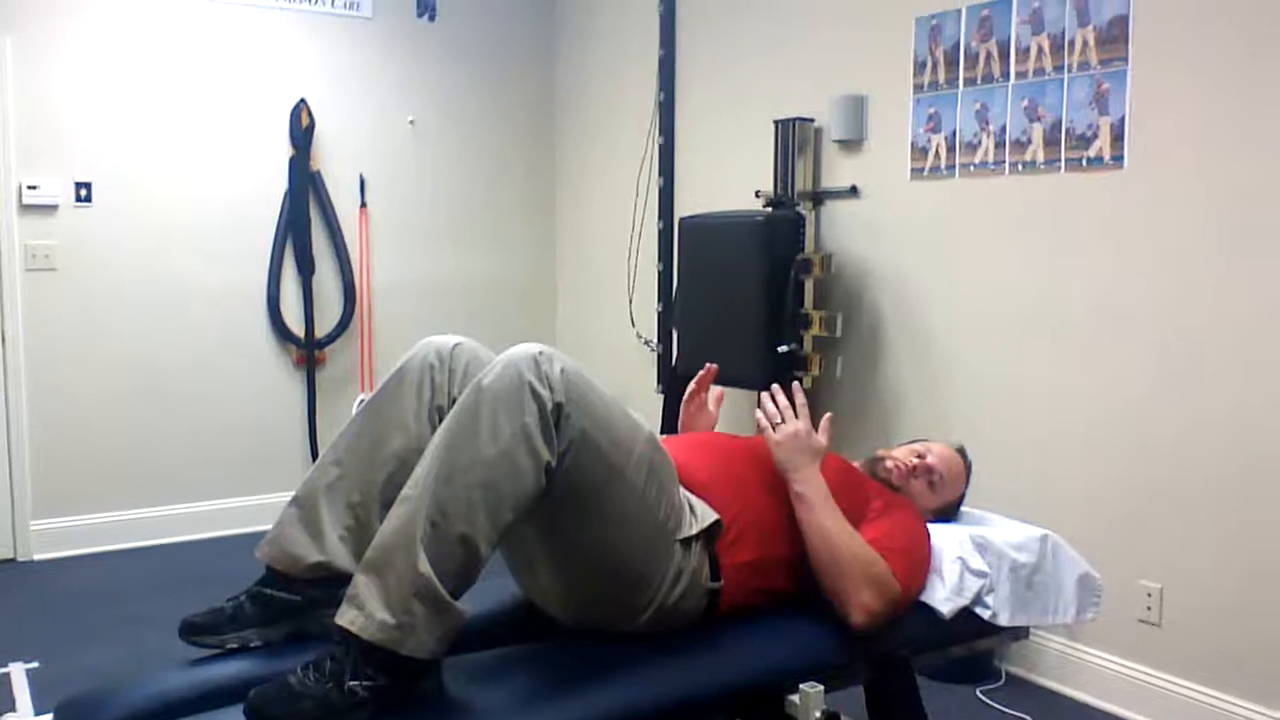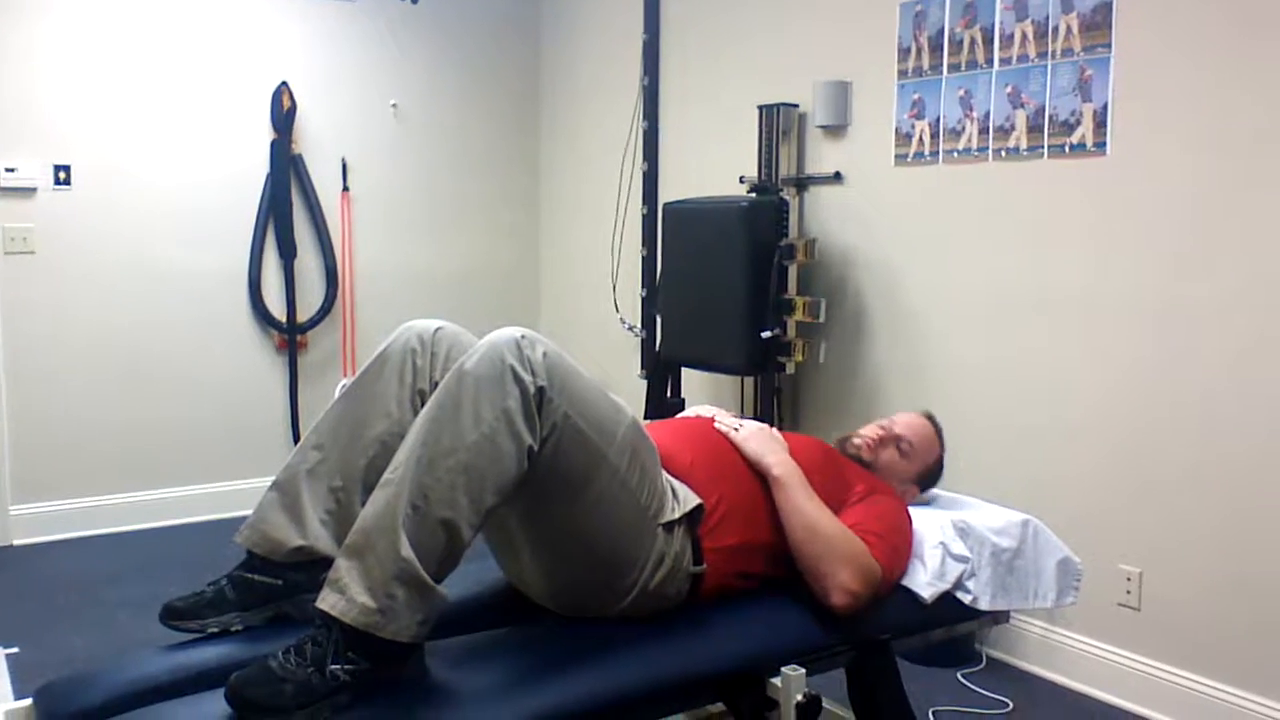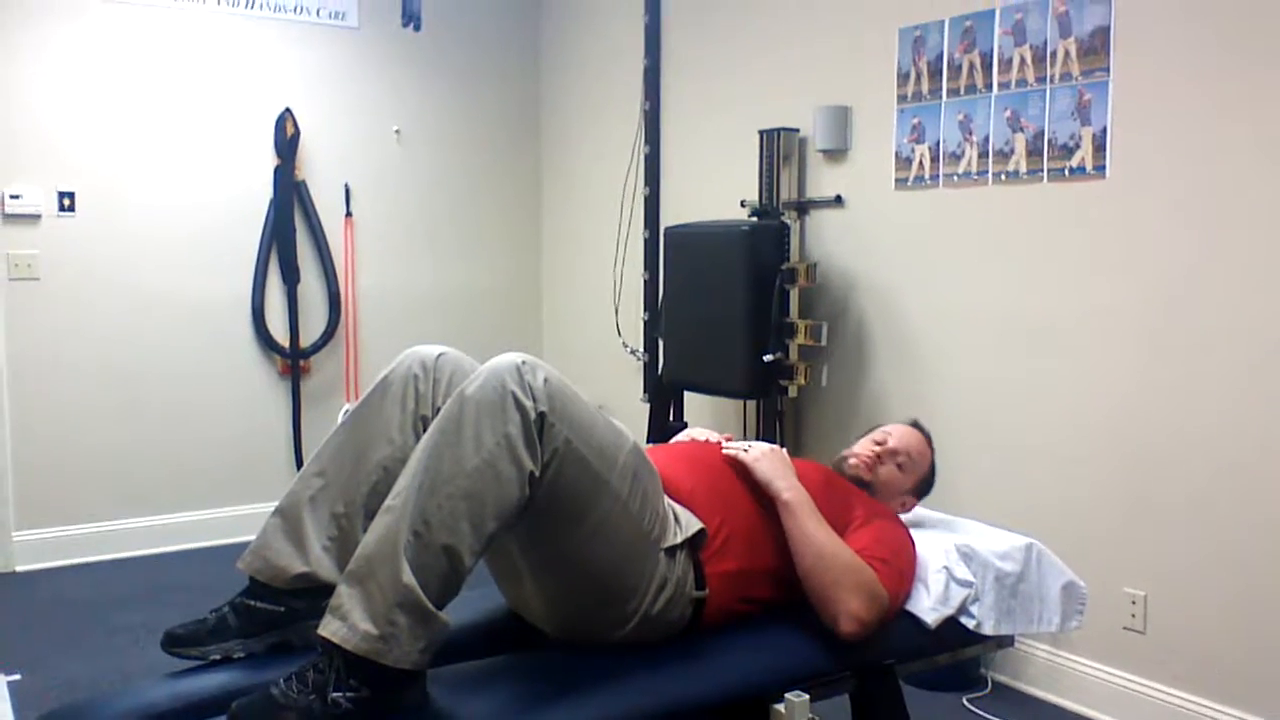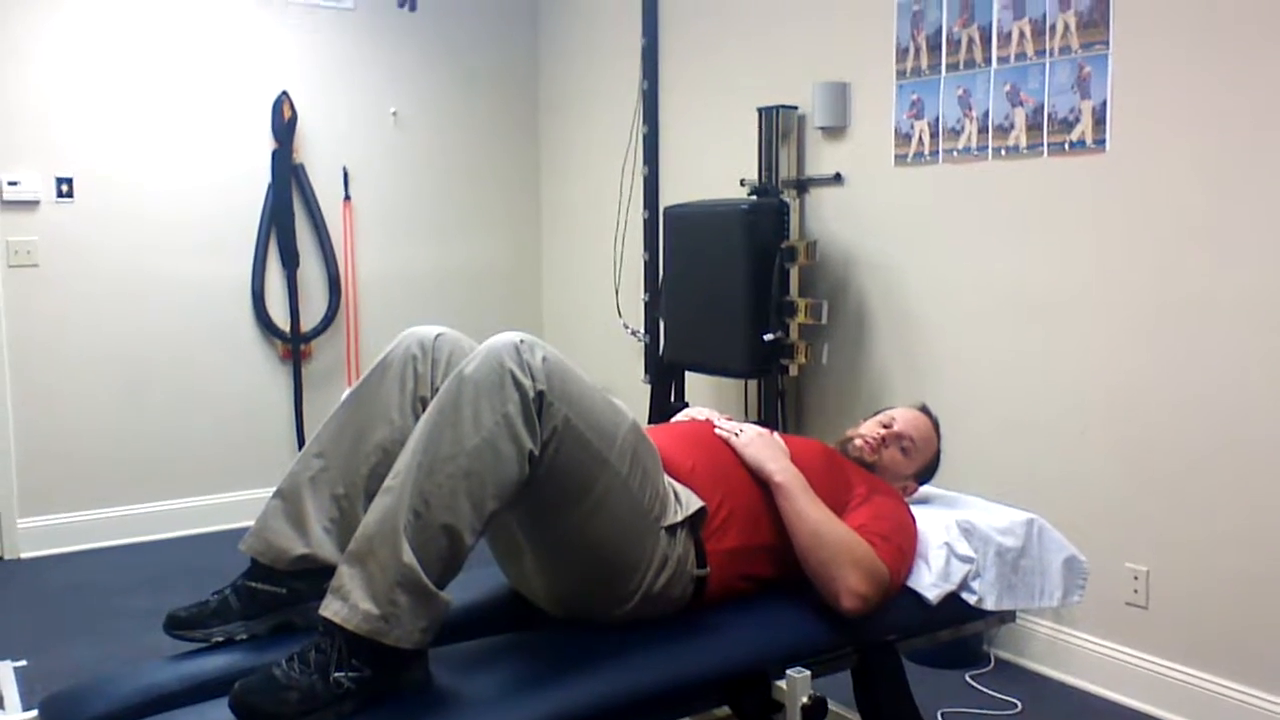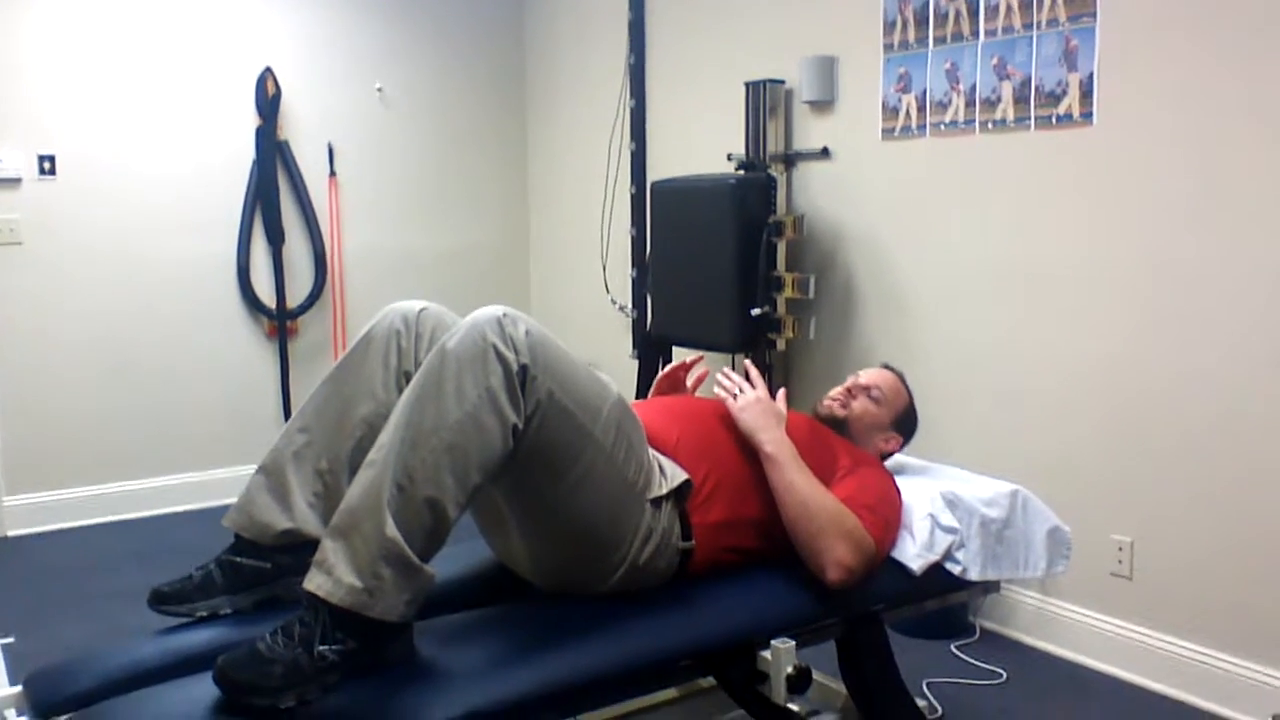
dt=1s
person 1, frame 1
left shoulder: (895, 523)
right shoulder: (823, 468)
left elbow: (863, 604)
left wrist: (804, 473)
right wrist: (692, 440)
left hip: (670, 556)
right hip: (579, 544)
left knee: (533, 373)
right knee: (446, 361)
left ankle: (386, 648)
right ankle: (304, 581)
person 1, frame 2
left shoulder: (877, 506)
right shoulder: (776, 443)
left elbow: (843, 586)
left wrist: (778, 463)
right wrist: (693, 427)
left hip: (659, 540)
right hip: (556, 530)
left knee: (516, 358)
right knee: (429, 345)
left ankle: (367, 630)
right ankle: (287, 564)
person 1, frame 3
left shoulder: (879, 530)
right shoulder: (764, 467)
left elbow: (851, 613)
left wrist: (785, 487)
right wrist: (684, 448)
left hip: (660, 565)
right hip: (558, 552)
left knee: (518, 384)
right knee: (430, 372)
right ankle: (289, 591)
person 1, frame 4
left shoulder: (879, 506)
right shoulder: (766, 444)
left elbow: (852, 590)
left wrist: (780, 470)
right wrist: (682, 427)
left hip: (663, 544)
right hip: (556, 529)
left knee: (515, 363)
right knee: (429, 352)
left ankle: (371, 638)
right ankle: (289, 573)
person 1, frame 5
left shoulder: (864, 476)
right shoulder: (769, 423)
left elbow: (838, 561)
left wrist: (771, 441)
right wrist: (655, 408)
left hip: (647, 516)
right hip: (543, 505)
left knee: (499, 338)
right knee: (414, 328)
left ankle: (355, 613)
right ankle: (275, 546)
